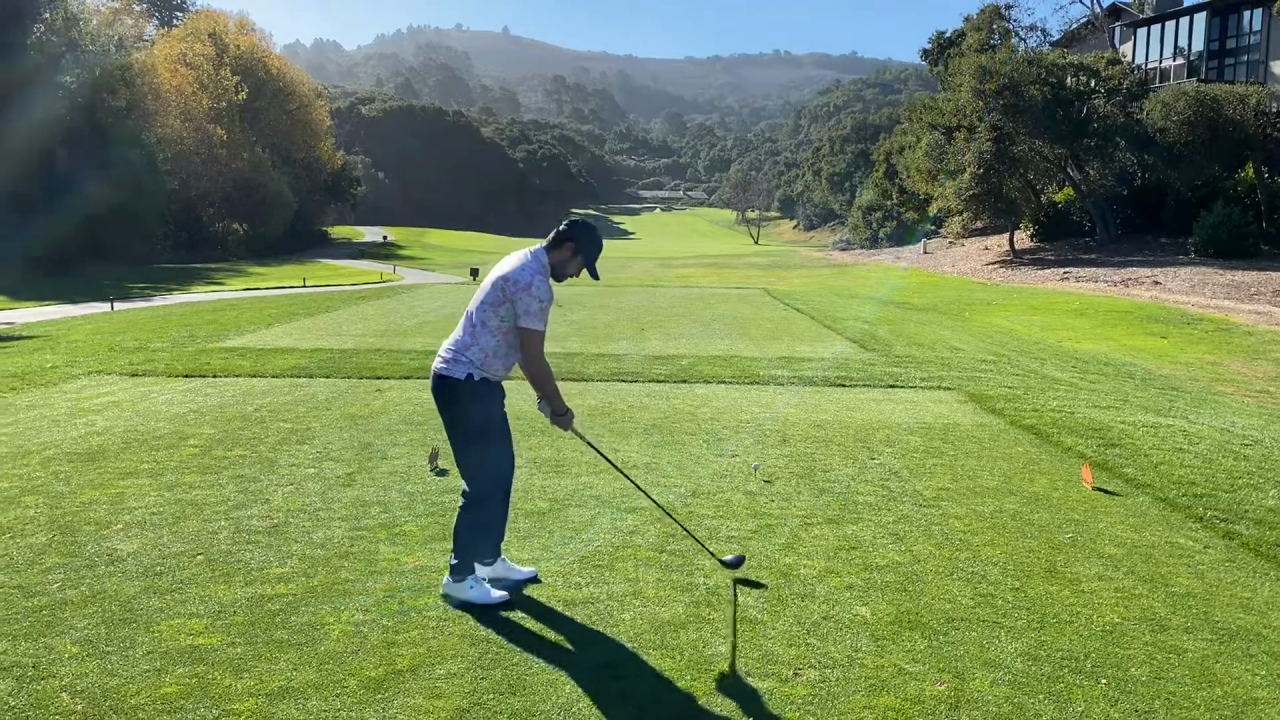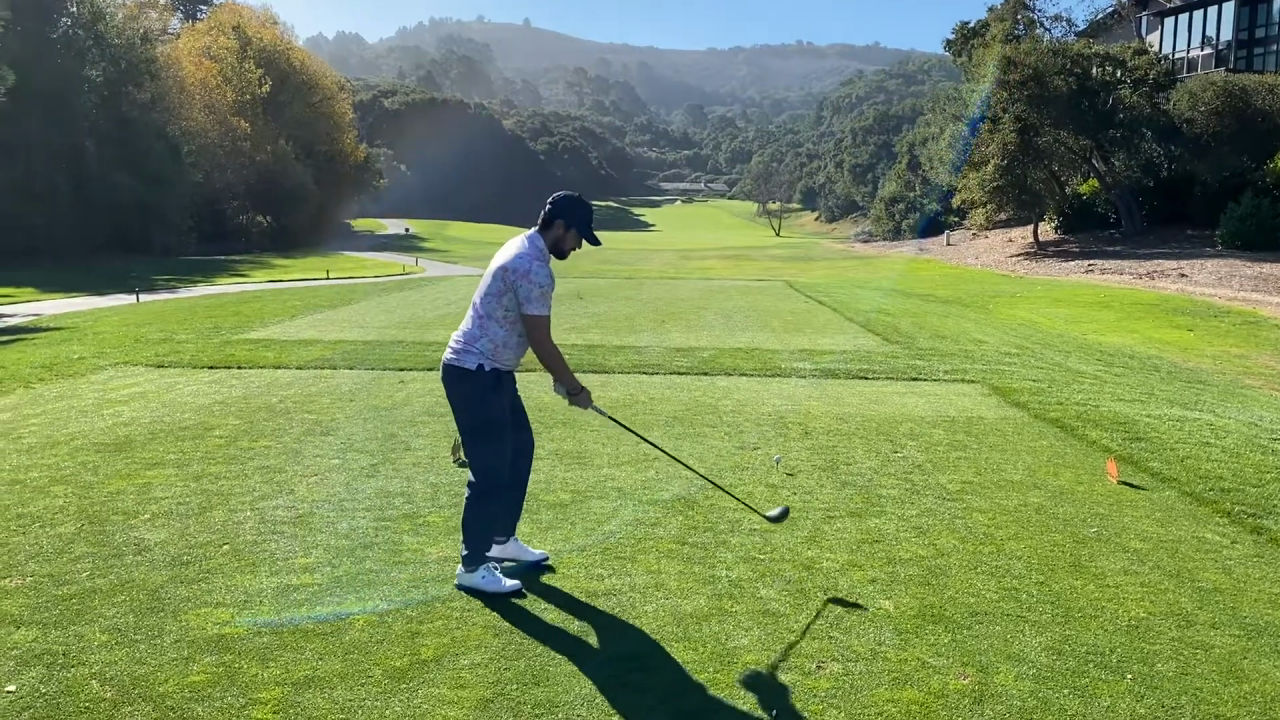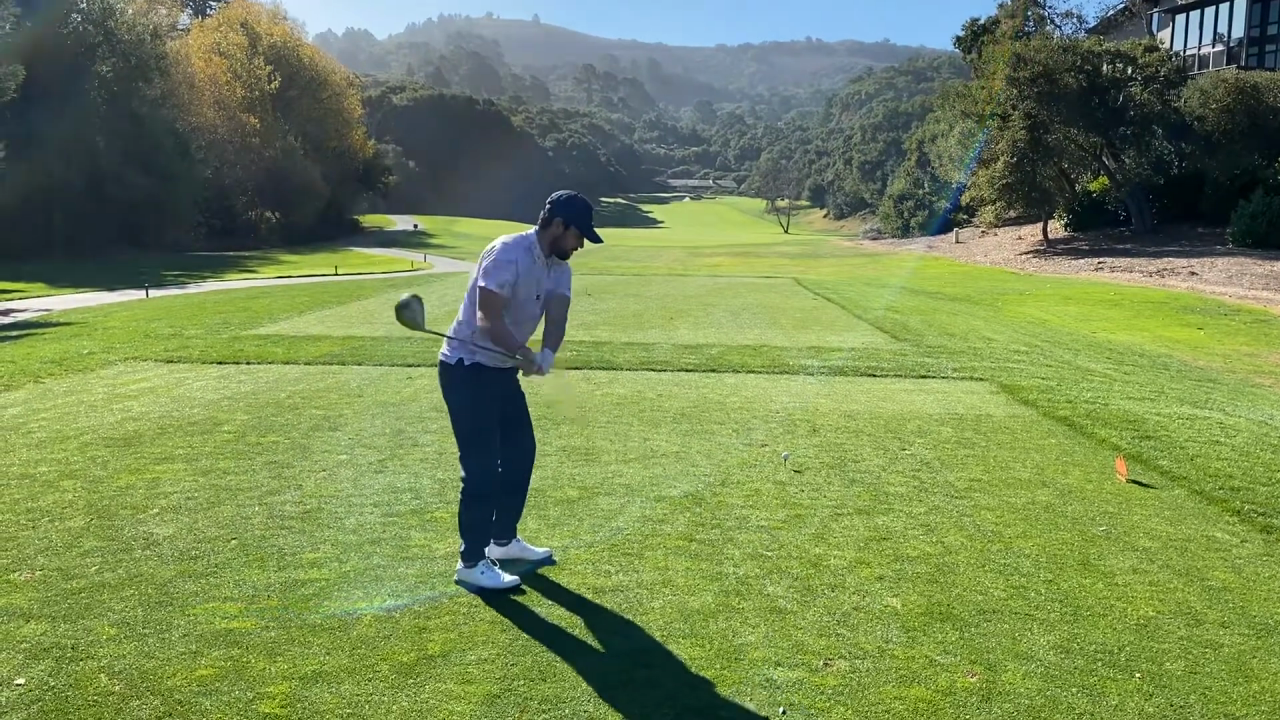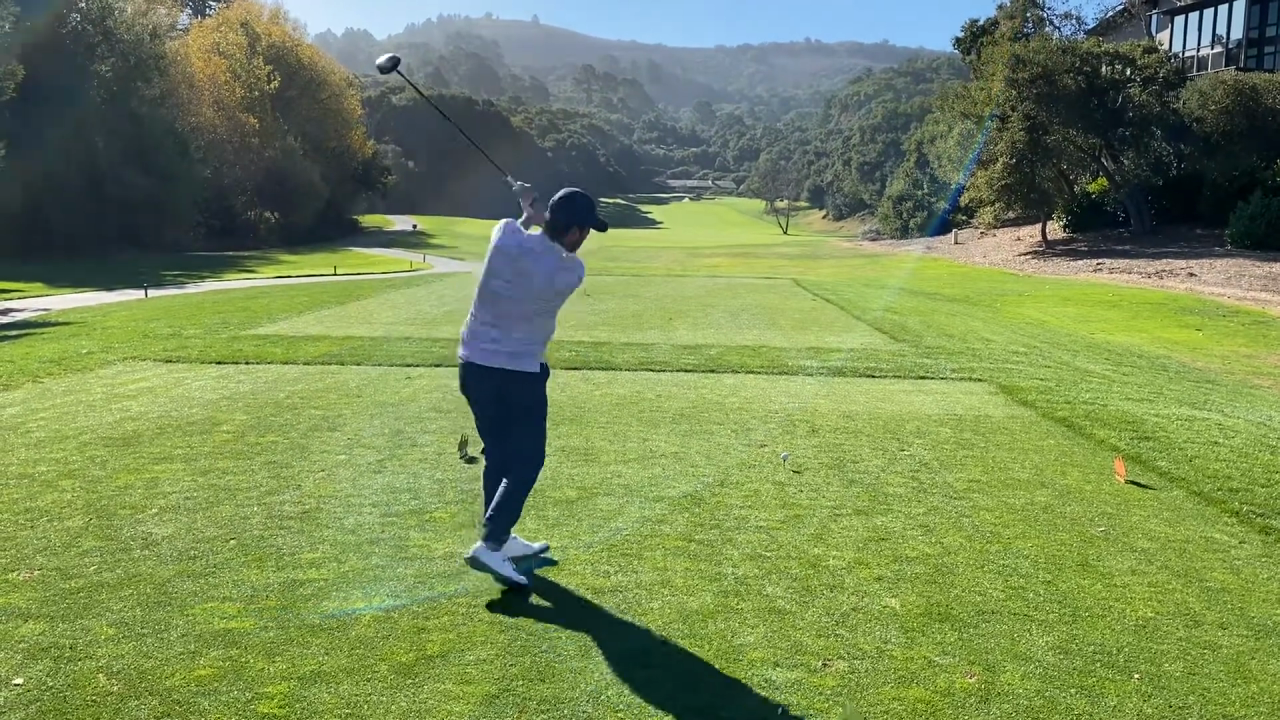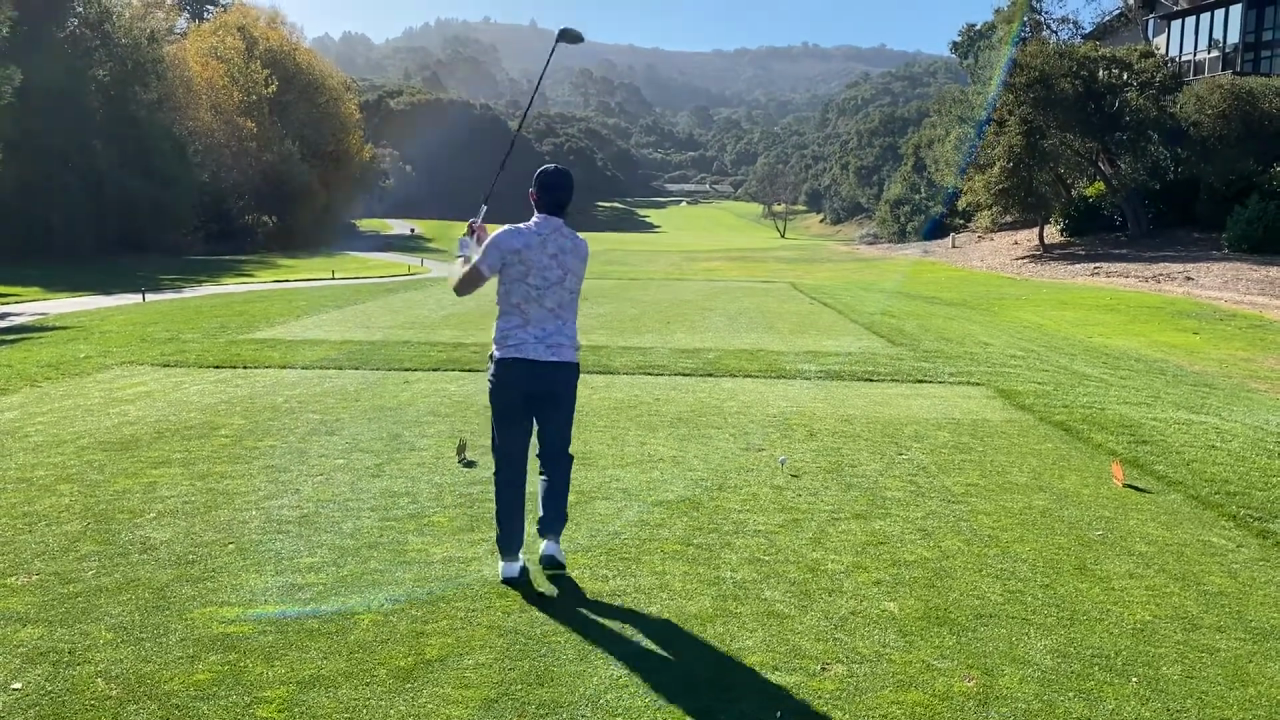
dt=1s
person 1, frame 1
left shoulder: (523, 263)
right shoulder: (534, 283)
left elbow: (520, 349)
right elbow: (532, 358)
left wrist: (545, 397)
right wrist: (559, 408)
left hip: (473, 379)
right hip: (463, 383)
left knee: (499, 470)
right knee: (485, 480)
left ankle: (487, 558)
right ankle: (460, 575)
person 1, frame 2
left shoulder: (523, 250)
right shoulder: (534, 269)
left elbow: (530, 336)
right elbow: (541, 342)
left wrist: (561, 379)
right wrist: (574, 388)
left hip: (487, 370)
right hip: (475, 373)
left knee: (518, 451)
right knee: (490, 470)
left ankle: (501, 538)
right ankle: (472, 565)
person 1, frame 3
left shoulder: (559, 269)
right shoulder: (507, 252)
left elbow: (556, 317)
right elbow: (487, 319)
left wrist: (546, 354)
right wrist: (521, 353)
left hip: (501, 369)
right hip: (467, 367)
left knee: (520, 454)
right knee: (482, 466)
left ankle: (503, 539)
right ankle: (472, 561)
person 1, frame 4
left shoulder: (505, 236)
right shoulder: (568, 272)
left wrist: (531, 209)
right wrist: (534, 210)
left hip: (473, 366)
right hip: (520, 374)
left knee: (500, 454)
right knee: (525, 461)
left ankle: (499, 538)
right ankle: (490, 544)
person 1, frame 5
left shoulder: (509, 240)
right shoulder: (579, 248)
left elbow: (461, 287)
left wrist: (466, 254)
right wrist: (489, 243)
left hip: (511, 365)
right hip: (561, 367)
left knee: (509, 466)
right knee: (555, 458)
left ankle: (510, 559)
right ankle: (551, 539)
